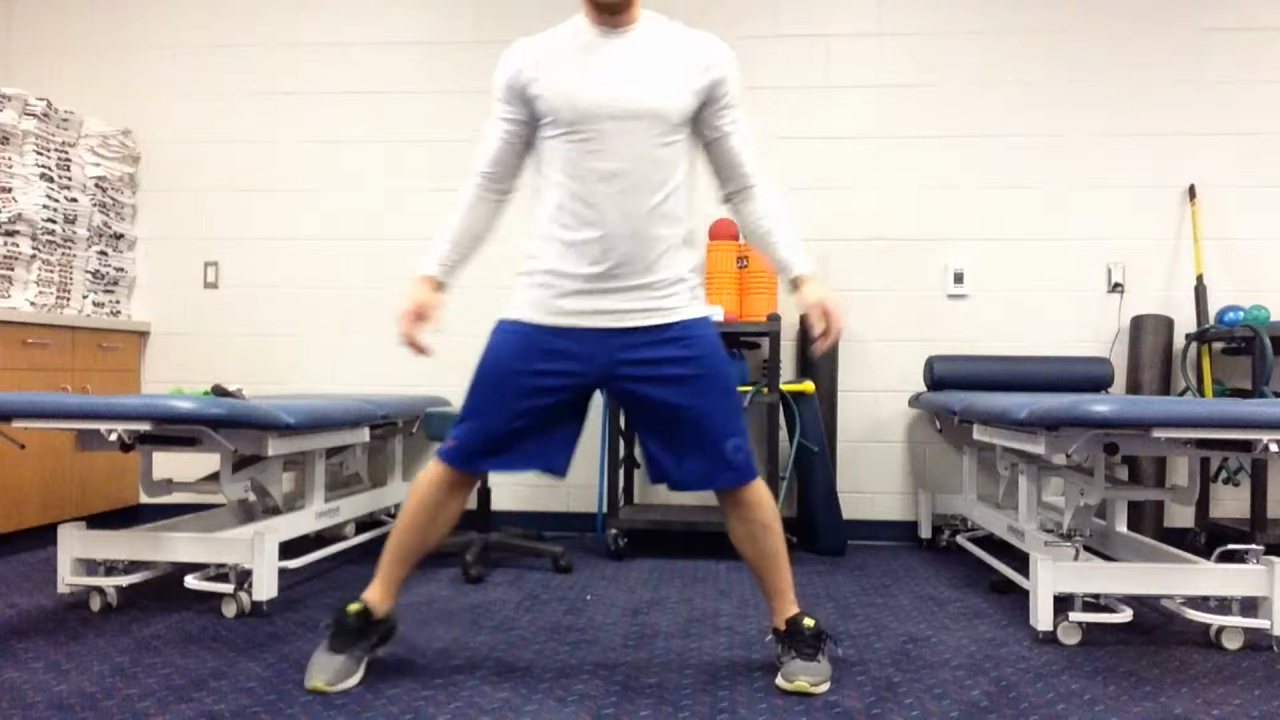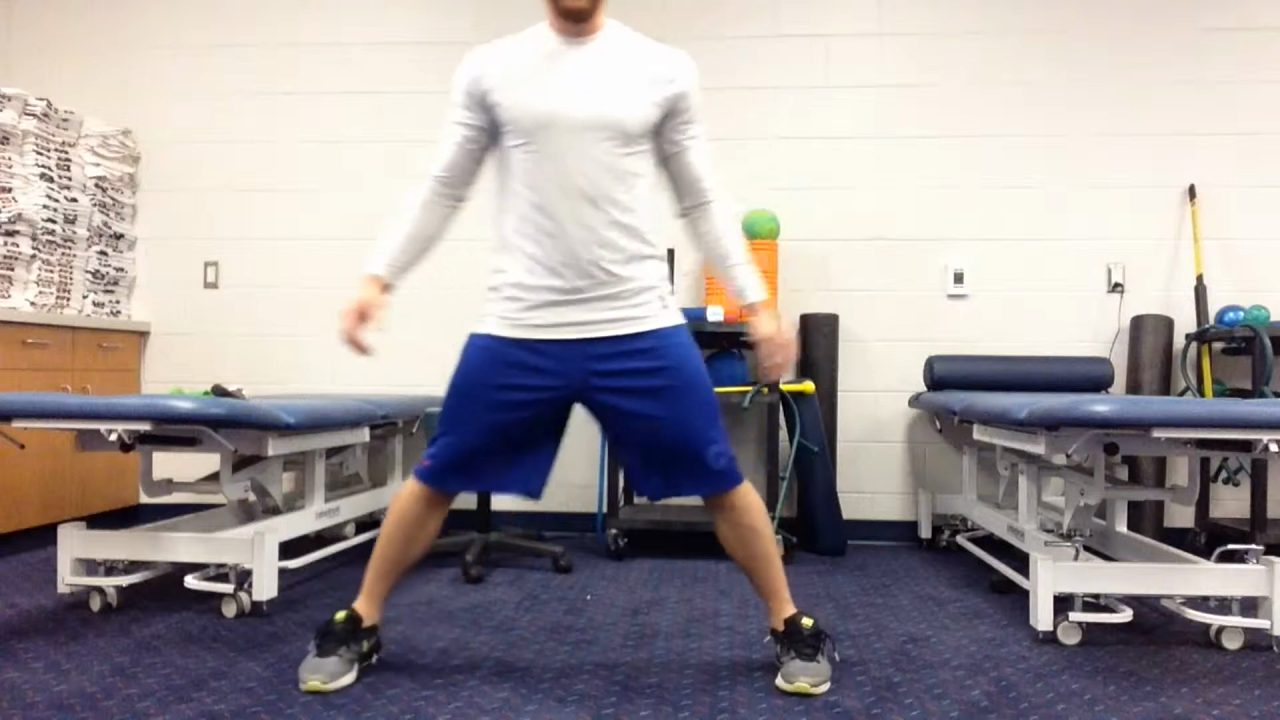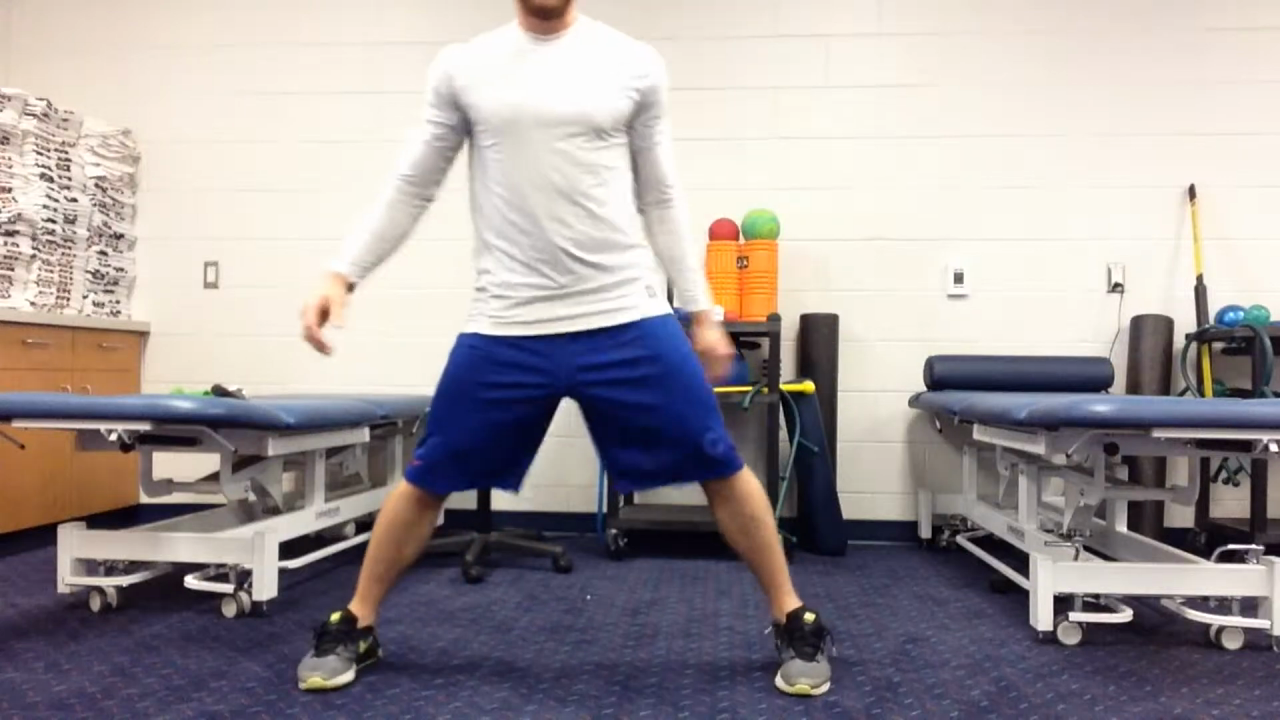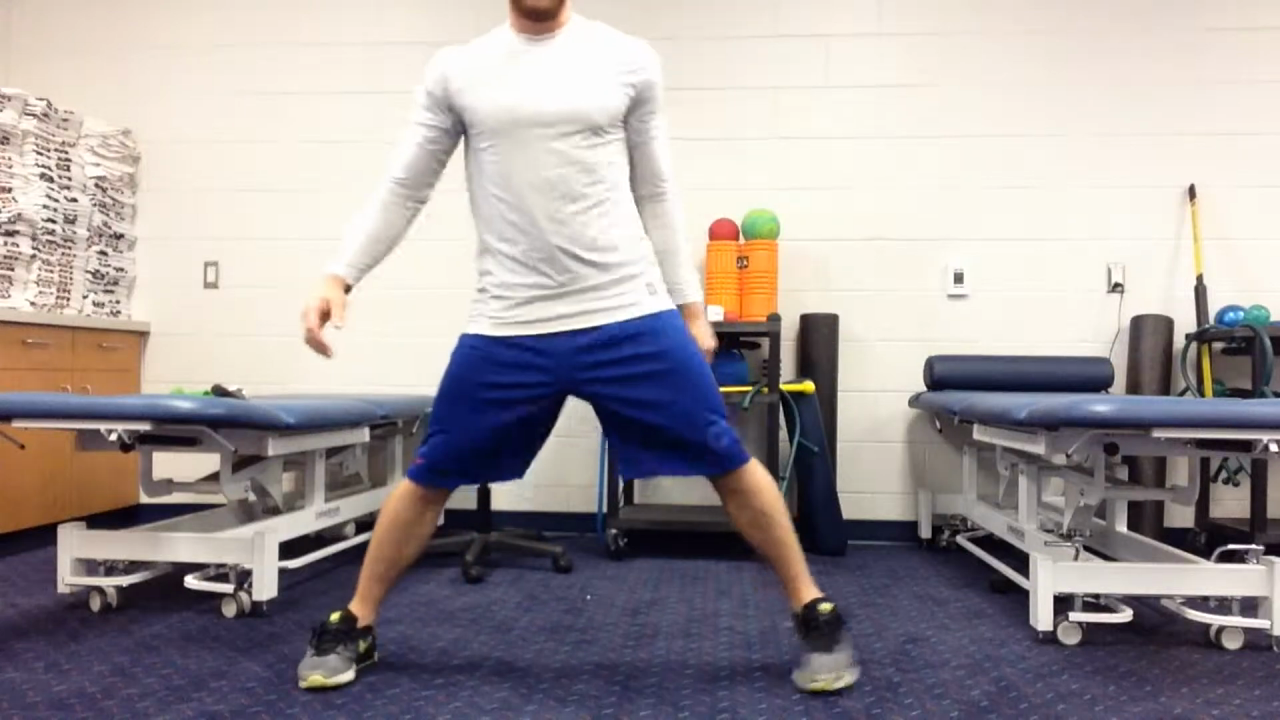
dt=0.1s
person 1, frame 1
left shoulder: (702, 57)
right shoulder: (531, 60)
left elbow: (744, 185)
right elbow: (490, 184)
left wrist: (801, 275)
right wrist: (433, 278)
left hip: (668, 318)
right hip: (548, 316)
left knee: (735, 476)
right knee: (458, 463)
left ankle: (794, 628)
right ankle: (368, 616)
person 1, frame 2
left shoulder: (664, 70)
right shoulder: (491, 68)
left elbow: (701, 202)
right elbow: (443, 189)
left wrist: (756, 302)
right wrist: (379, 277)
left hip: (638, 327)
right hip: (518, 330)
left knee: (722, 481)
right knee: (436, 479)
left ankle: (793, 629)
right ankle: (355, 625)
person 1, frame 3
left shoulder: (633, 65)
right shoulder: (461, 67)
left elbow: (658, 200)
right elbow: (410, 188)
left wrist: (701, 310)
right wrist: (341, 275)
left hip: (627, 320)
right hip: (505, 329)
left knee: (722, 468)
right knee: (428, 480)
left ankle: (796, 623)
right ankle: (353, 628)
person 1, frame 4
left shoulder: (628, 61)
right shoulder: (455, 70)
left elbow: (655, 194)
right elbow: (404, 190)
left wrist: (691, 304)
right wrist: (339, 276)
left hip: (629, 317)
right hip: (507, 328)
left knee: (729, 462)
right knee: (430, 478)
left ankle: (813, 614)
right ankle: (352, 627)
